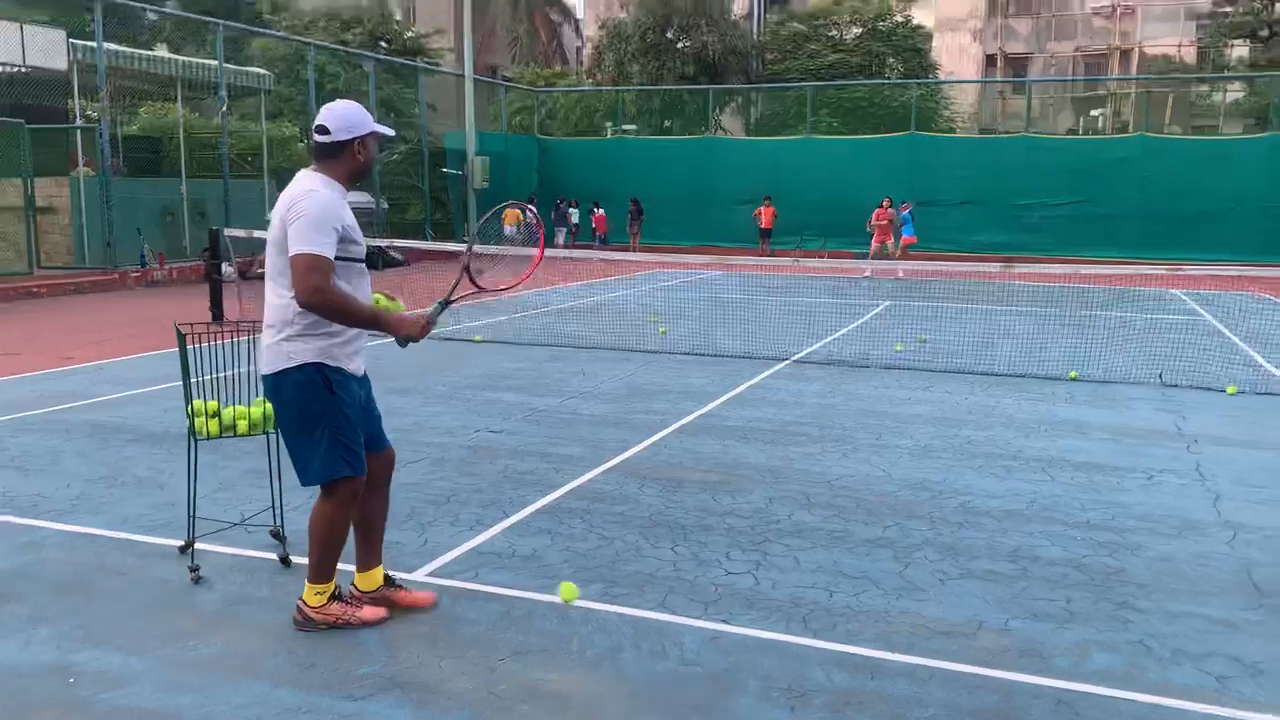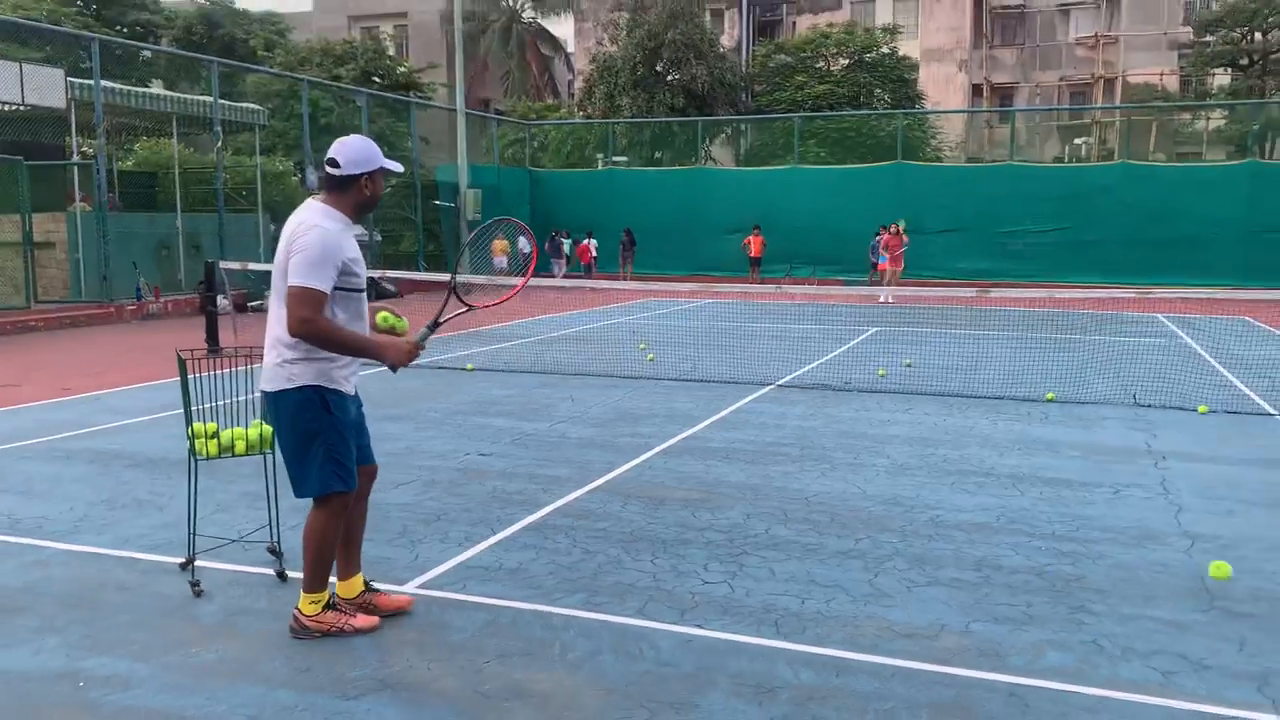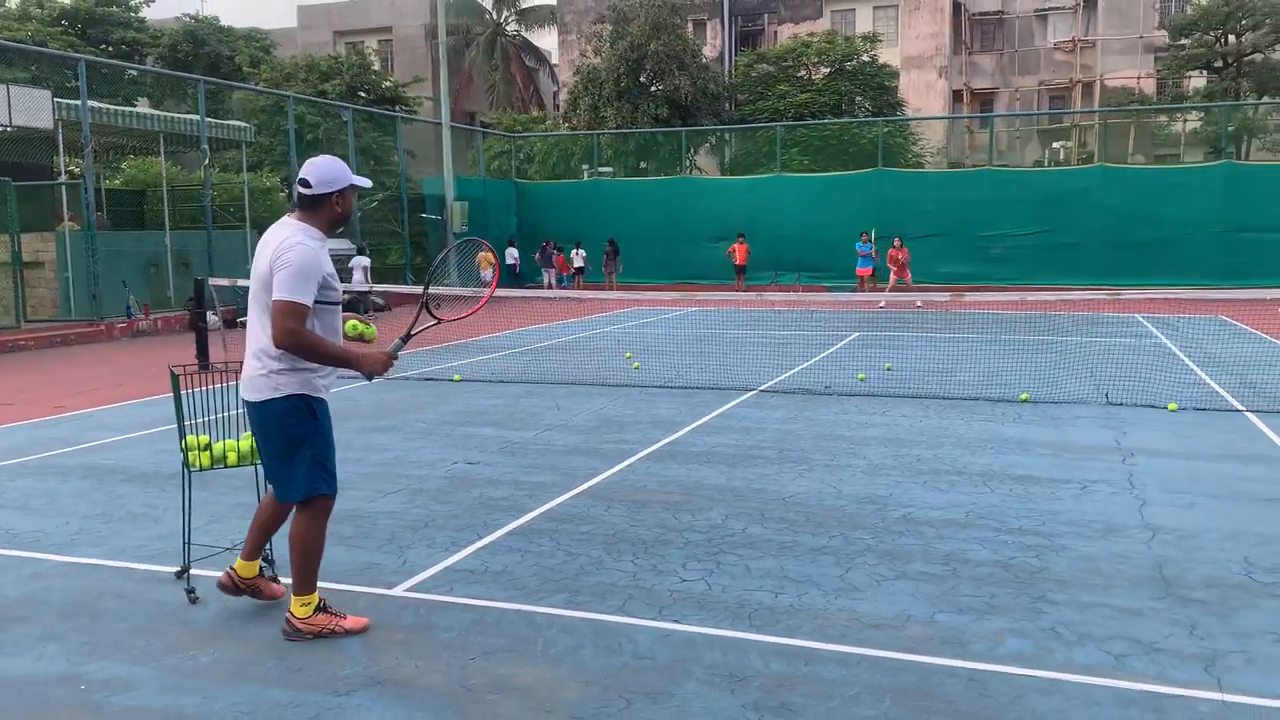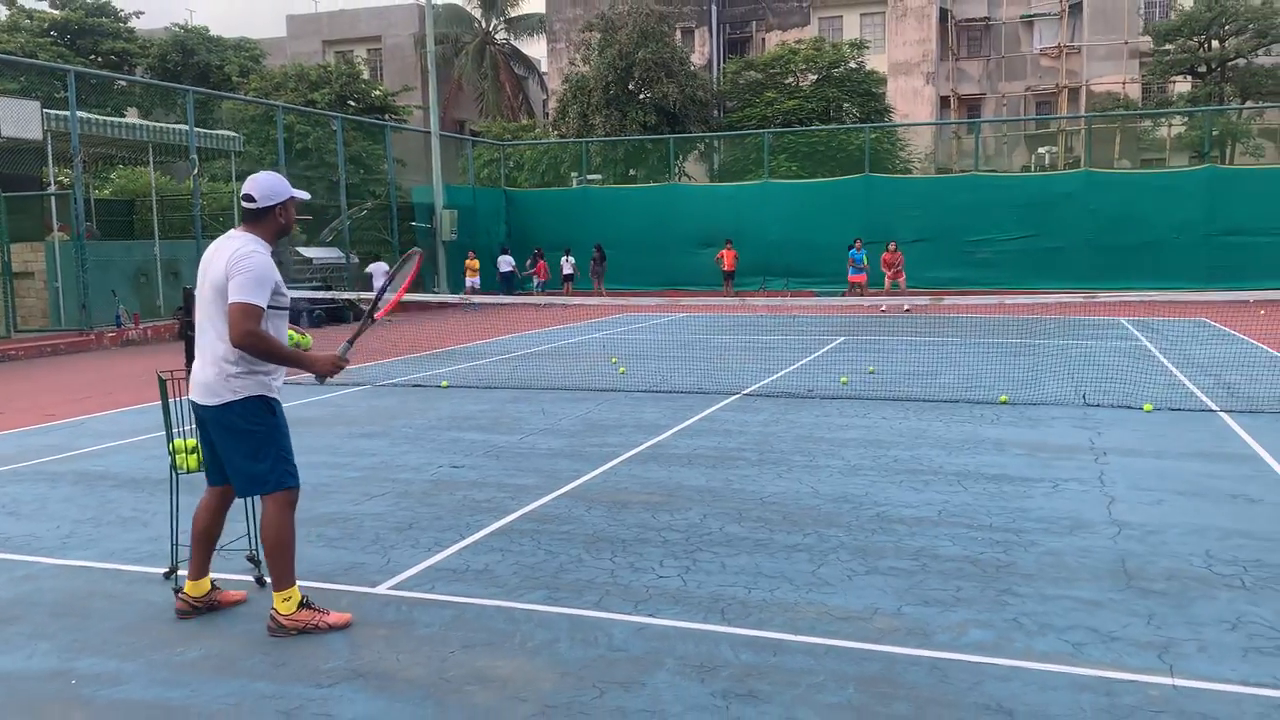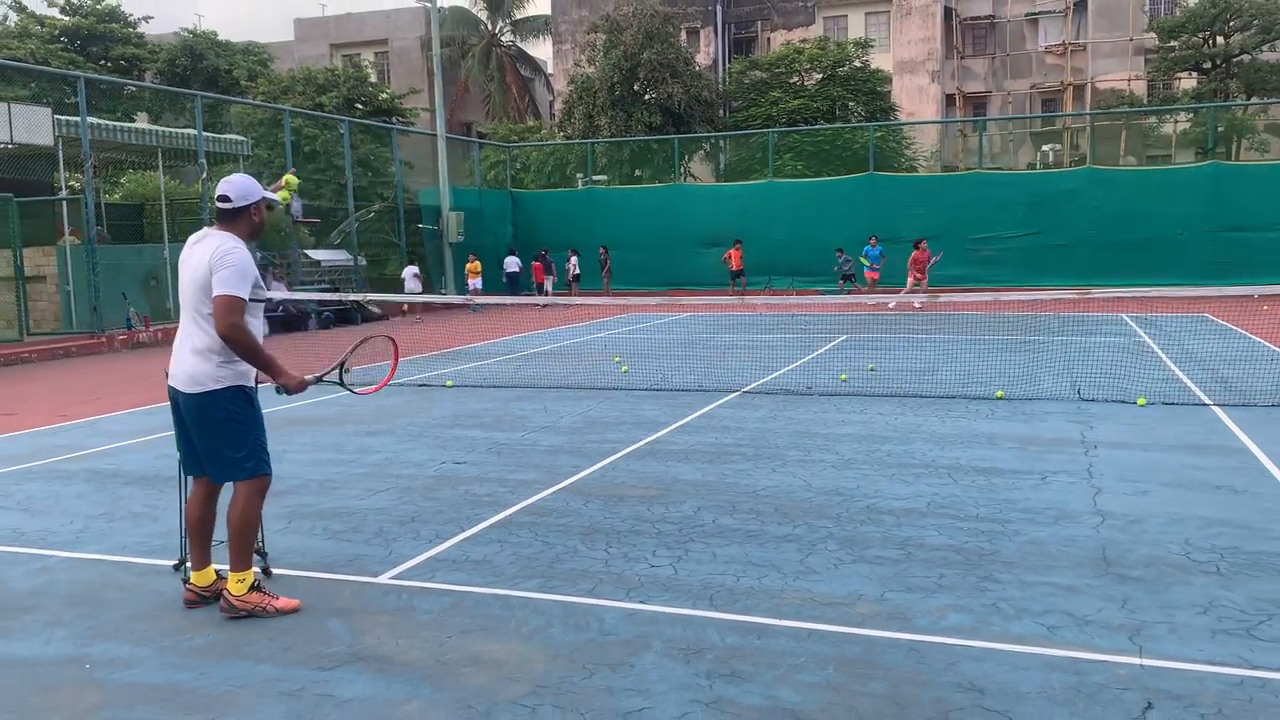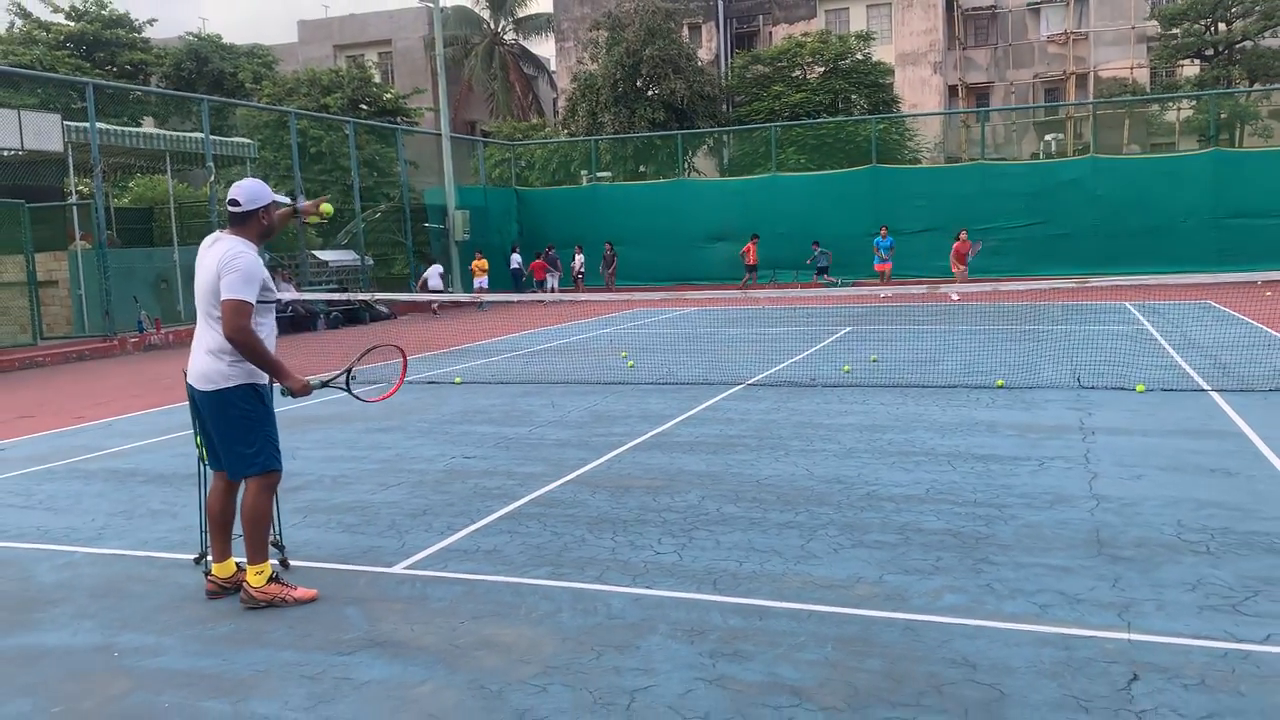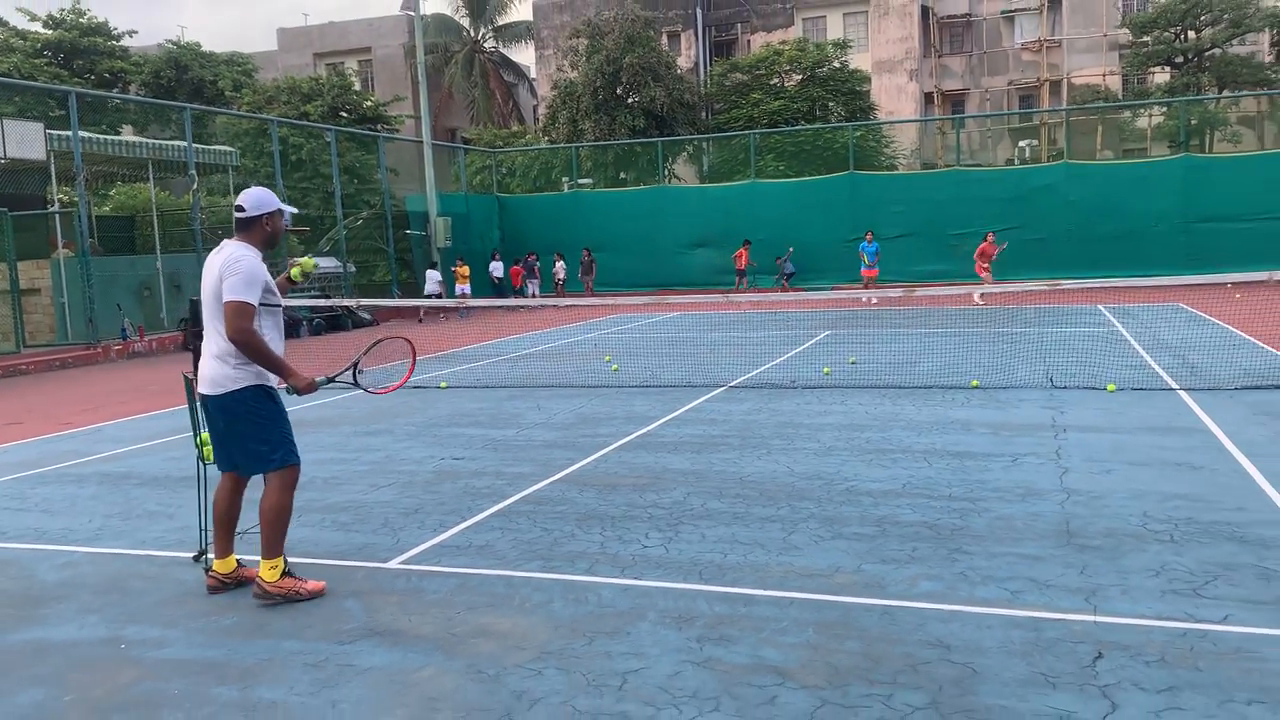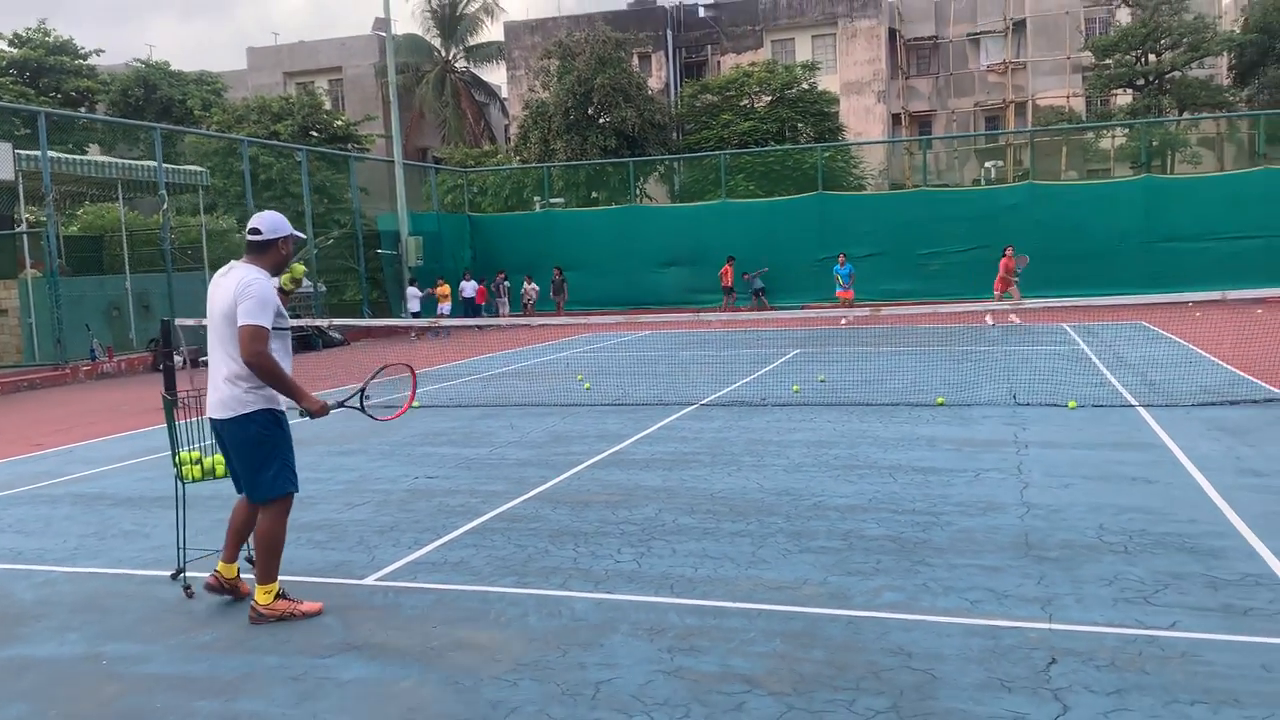
dt=0.4s
person 1, frame 1
left shoulder: (313, 192)
right shoulder: (317, 200)
right elbow: (312, 291)
left wrist: (367, 305)
right wrist: (394, 324)
left hip: (334, 362)
right hip: (309, 365)
left knee: (378, 464)
right knee: (345, 480)
left ankle: (371, 580)
right ankle: (318, 600)
person 1, frame 2
left shoulder: (324, 220)
right shoulder: (321, 234)
right elbow: (303, 323)
left wrist: (365, 315)
right wrist: (382, 350)
left hip: (327, 382)
right hip: (307, 386)
left knee: (360, 476)
right knee: (334, 494)
left ankle: (352, 588)
right ankle: (313, 609)
person 1, frame 3
left shoulder: (287, 232)
right shoulder: (302, 250)
right elbow: (287, 335)
left wrist: (335, 324)
right wrist: (357, 360)
left hip: (277, 387)
right hip: (290, 392)
left knee: (290, 488)
right knee: (316, 496)
left ankle: (245, 571)
right ankle: (304, 612)
person 1, frame 4
left shoulder: (224, 246)
right shoulder: (253, 258)
right elbow: (245, 335)
left wrist: (279, 333)
right wrist: (308, 362)
left hip: (210, 391)
right hip: (243, 394)
left knee: (221, 488)
right knee: (280, 493)
left ankle: (196, 589)
right ankle: (288, 608)
person 1, frame 5
left shoulder: (198, 241)
right shoulder: (234, 256)
right elbow: (230, 327)
left wrist: (267, 199)
right wrist: (278, 373)
left hip: (186, 381)
right hip: (221, 385)
left knee: (205, 480)
right knee: (252, 480)
left ankle: (200, 580)
right ankle: (240, 590)
person 1, frame 6
left shoulder: (215, 241)
right shoulder: (242, 259)
left elbow: (258, 227)
right elbow: (237, 330)
left wrist: (297, 211)
right wrist: (285, 376)
left hip: (206, 380)
right hip: (235, 383)
left knee: (226, 475)
right knee: (262, 476)
left ankle: (222, 572)
right ankle: (258, 581)
person 1, frame 7
left shoulder: (226, 254)
right shoulder: (245, 262)
right elbow: (240, 331)
left wrist: (289, 282)
right wrist: (290, 374)
left hip: (217, 385)
right hip: (244, 386)
left knee: (235, 474)
right knee: (282, 471)
left ankle: (223, 567)
right ankle: (273, 576)
person 1, frame 8
left shoulder: (227, 275)
right shoulder: (257, 285)
right elbow: (255, 355)
left wrist: (283, 294)
right wrist: (303, 397)
left hip: (225, 408)
right hip: (253, 410)
left knee: (255, 494)
right knee: (276, 499)
left ankle: (225, 572)
right ankle: (267, 599)
